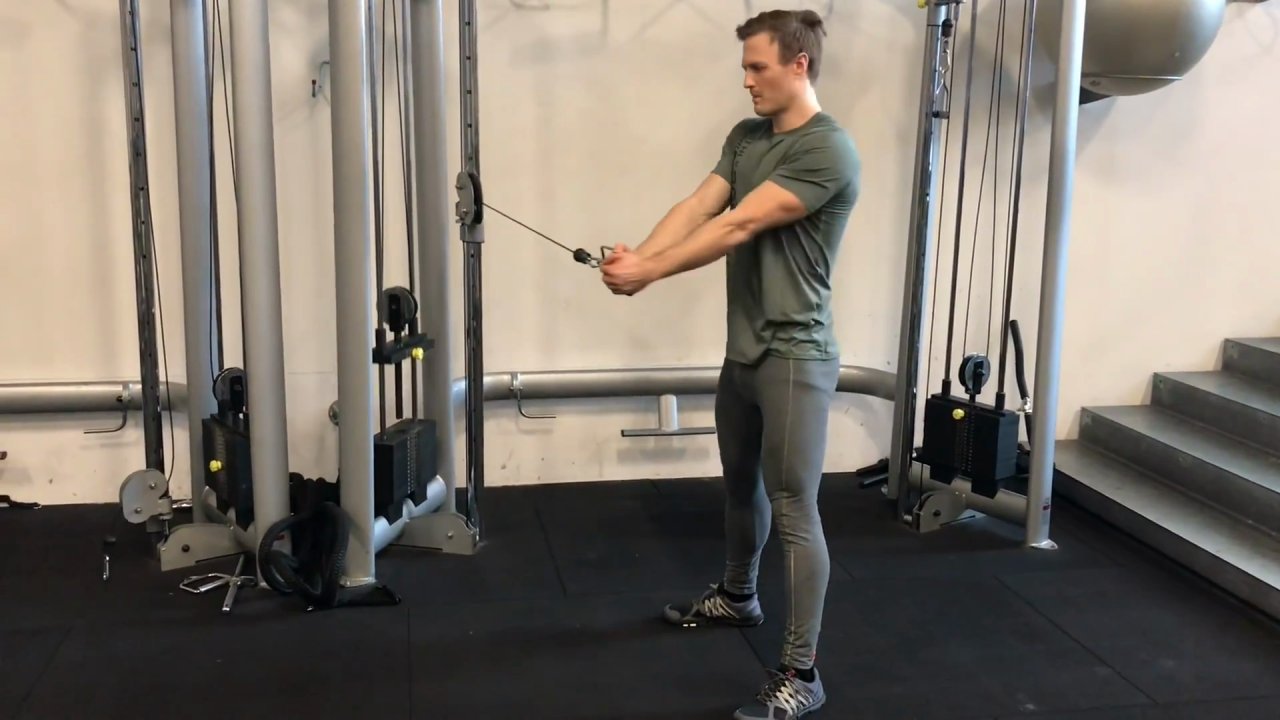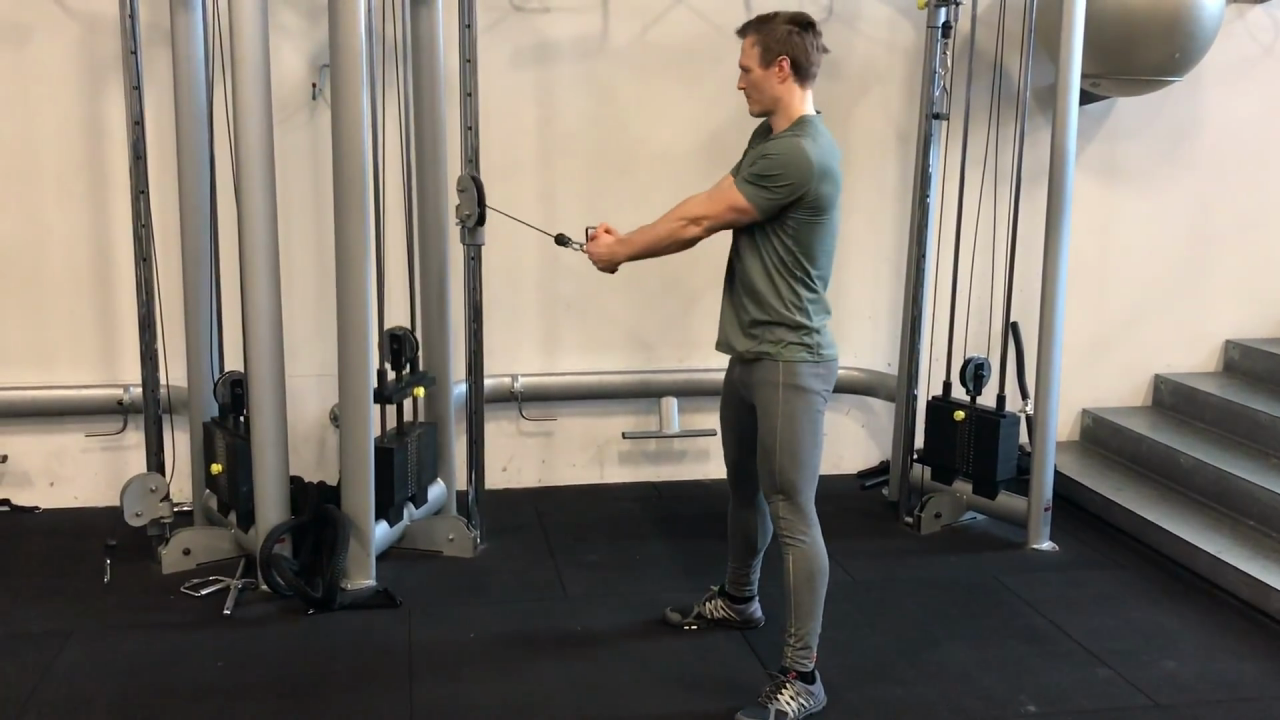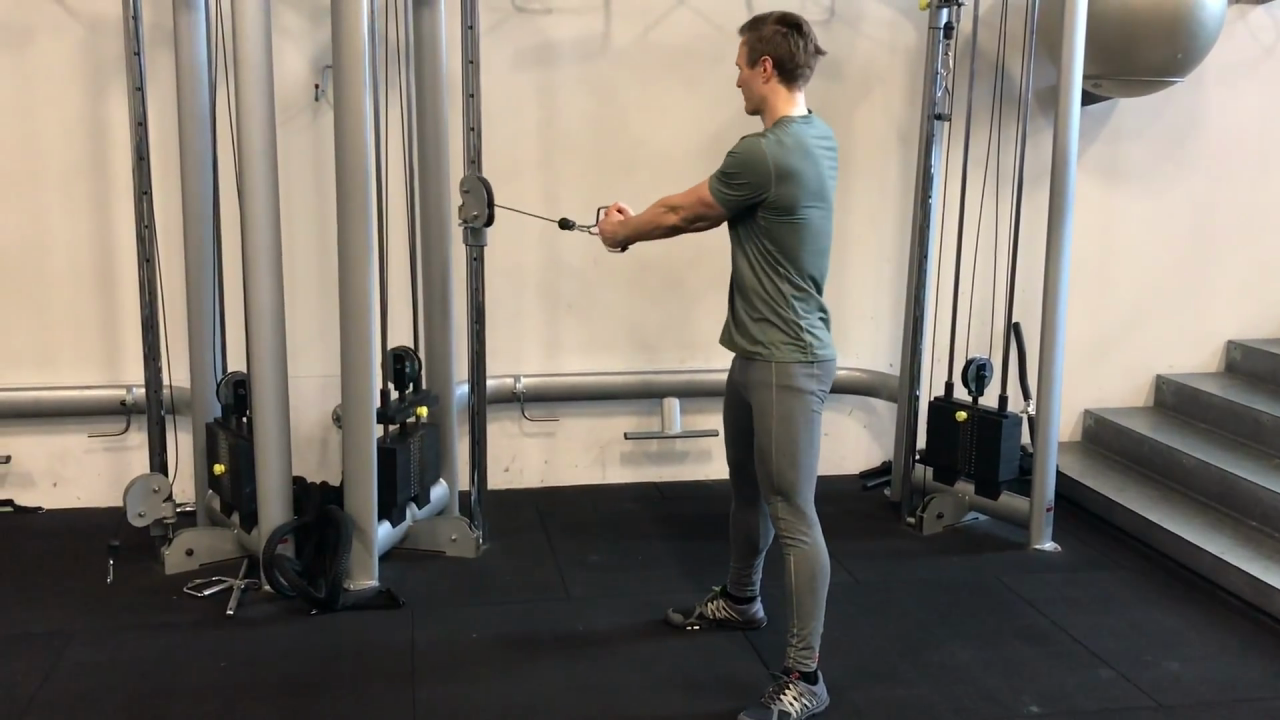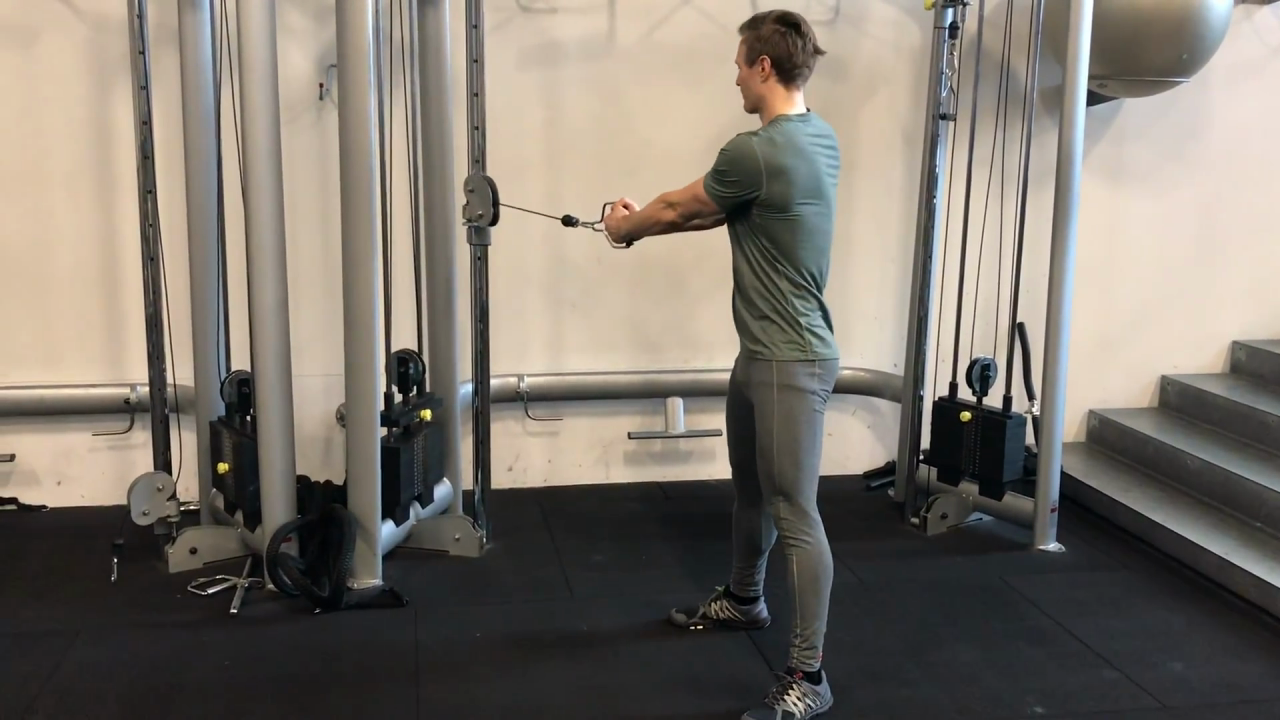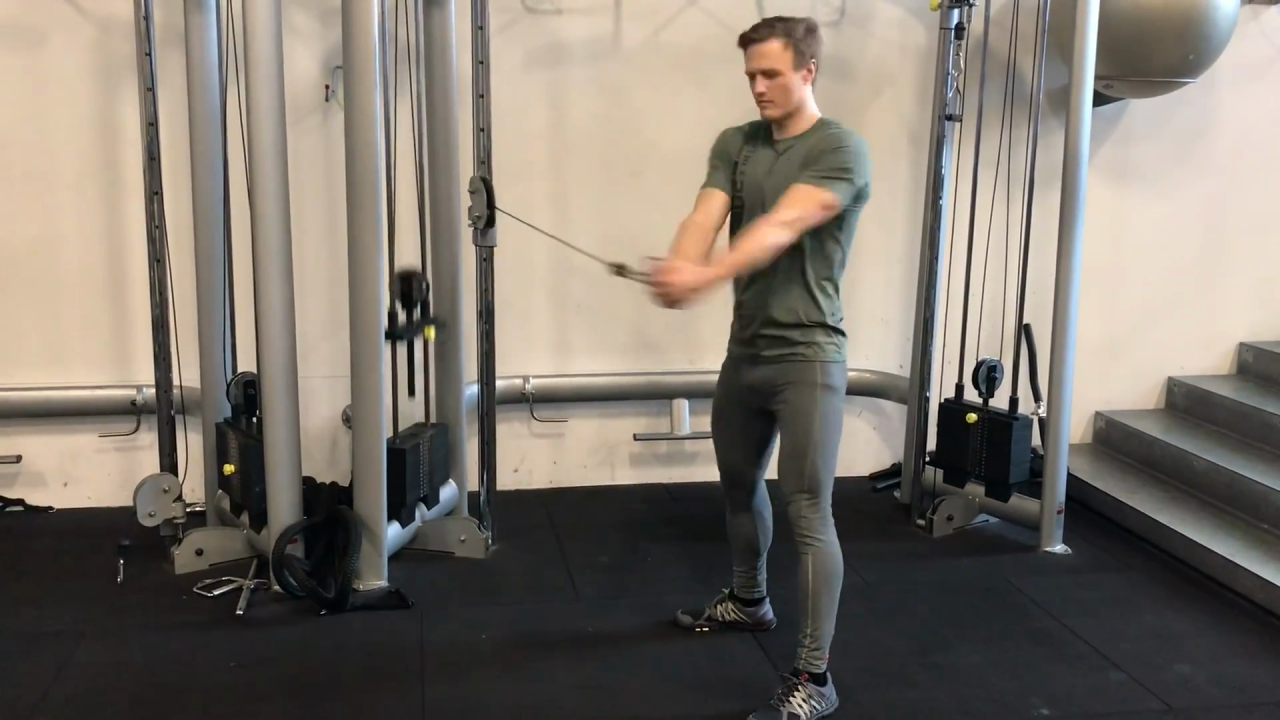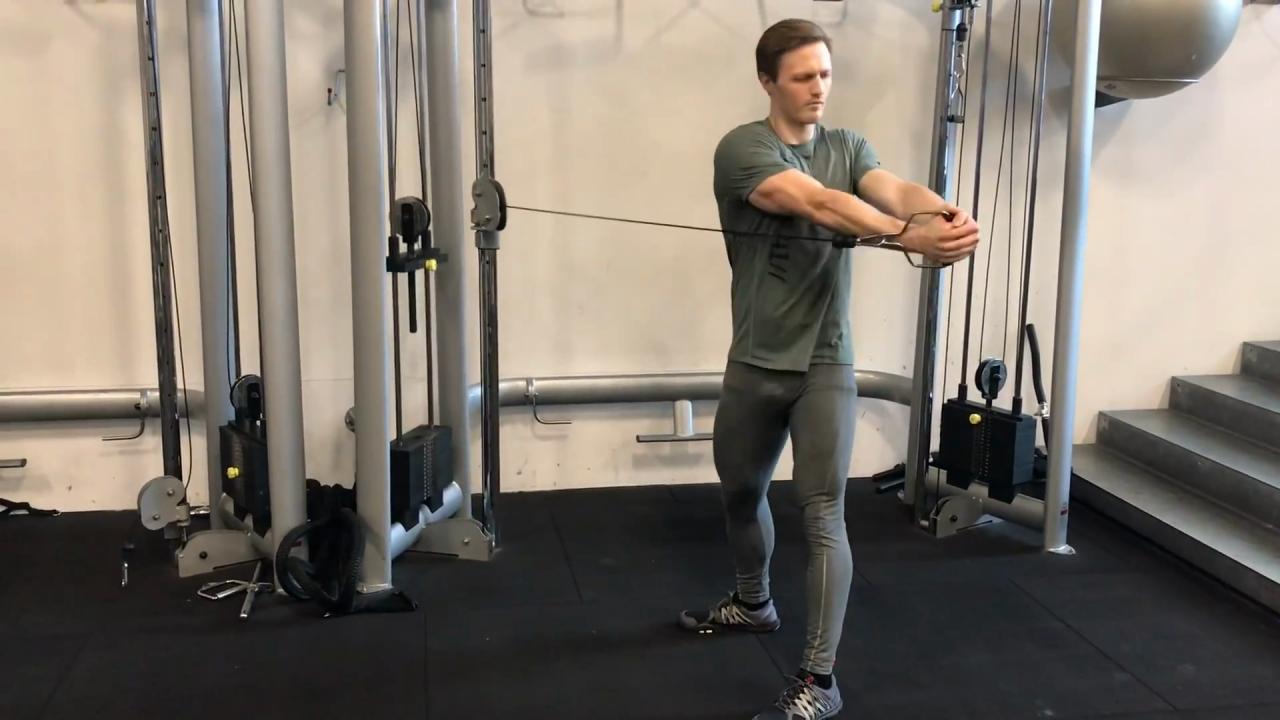
dt=0.4s
person 1, frame 1
left shoulder: (828, 149)
right shoulder: (745, 138)
left elbow: (739, 227)
right elbow: (699, 206)
left wrist: (651, 272)
right wrist: (638, 254)
left hip: (794, 358)
right hip: (742, 349)
left knee: (793, 511)
right knee: (741, 486)
right ankle: (737, 595)
person 1, frame 2
left shoulder: (801, 154)
right shoulder: (769, 138)
left elbow: (700, 224)
right elbow: (704, 201)
left wrist: (619, 251)
right wrist: (626, 239)
left hip: (790, 362)
right hip: (750, 353)
left knee: (792, 515)
right knee: (744, 489)
right ankle: (738, 599)
person 1, frame 3
left shoulder: (765, 152)
right shoulder: (810, 136)
left elbow: (686, 211)
right elbow: (709, 211)
left wrist: (623, 232)
right wrist: (636, 222)
left hip: (787, 363)
right hip: (758, 353)
left knee: (793, 515)
right knee: (747, 489)
right ankle: (740, 599)
person 1, frame 4
left shoulder: (756, 151)
right shoulder: (815, 137)
left elbow: (680, 208)
right elbow: (713, 210)
left wrist: (627, 227)
right wrist: (641, 218)
left hip: (790, 363)
right hip: (762, 354)
left knee: (794, 514)
right knee: (750, 489)
right ankle: (742, 599)
person 1, frame 5
left shoulder: (840, 148)
right shoulder: (734, 144)
left elbow: (780, 228)
right elbow: (708, 216)
left wrist: (705, 276)
right wrist: (677, 262)
left hip: (807, 358)
right hip: (745, 351)
left knee: (810, 512)
right knee: (739, 488)
right ankle: (748, 600)
person 1, frame 6
left shoulder: (849, 147)
right shoulder: (742, 149)
left elbow: (893, 190)
right elbow: (819, 205)
left wrist: (947, 214)
right wrist: (909, 236)
left hip: (825, 365)
right hip: (755, 366)
left knee: (822, 516)
right knee: (740, 494)
right ankle: (751, 602)
